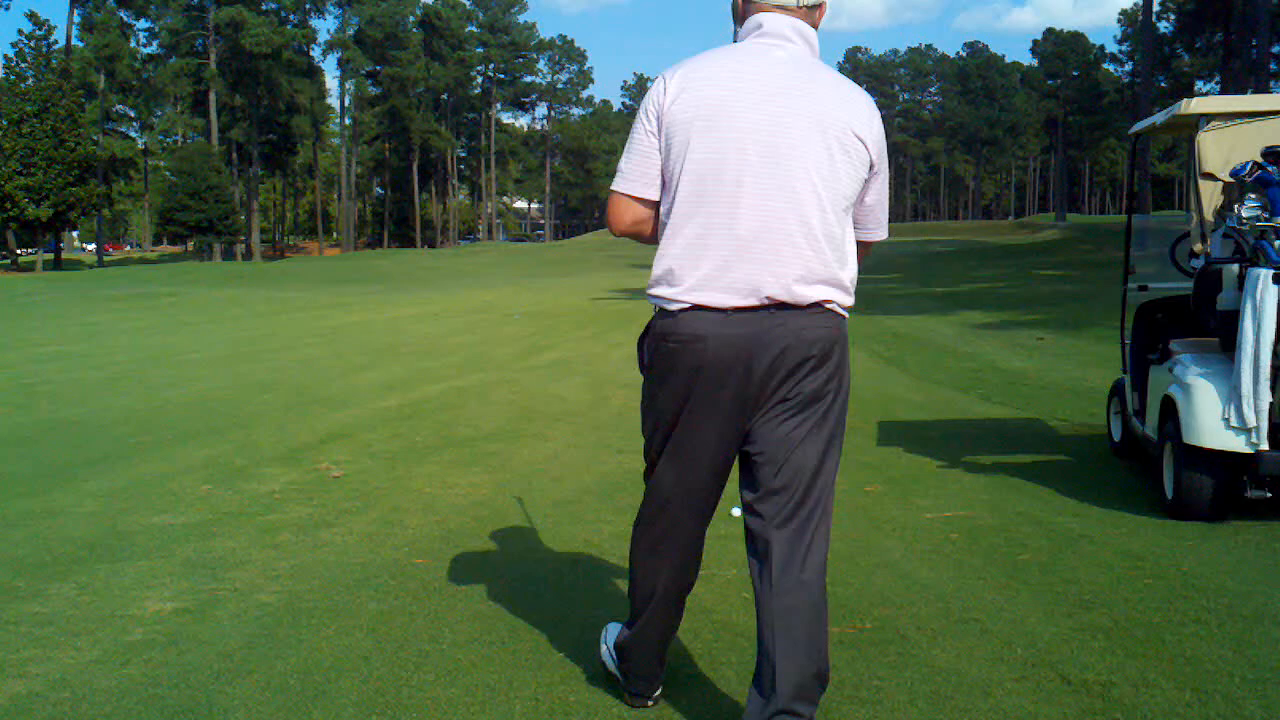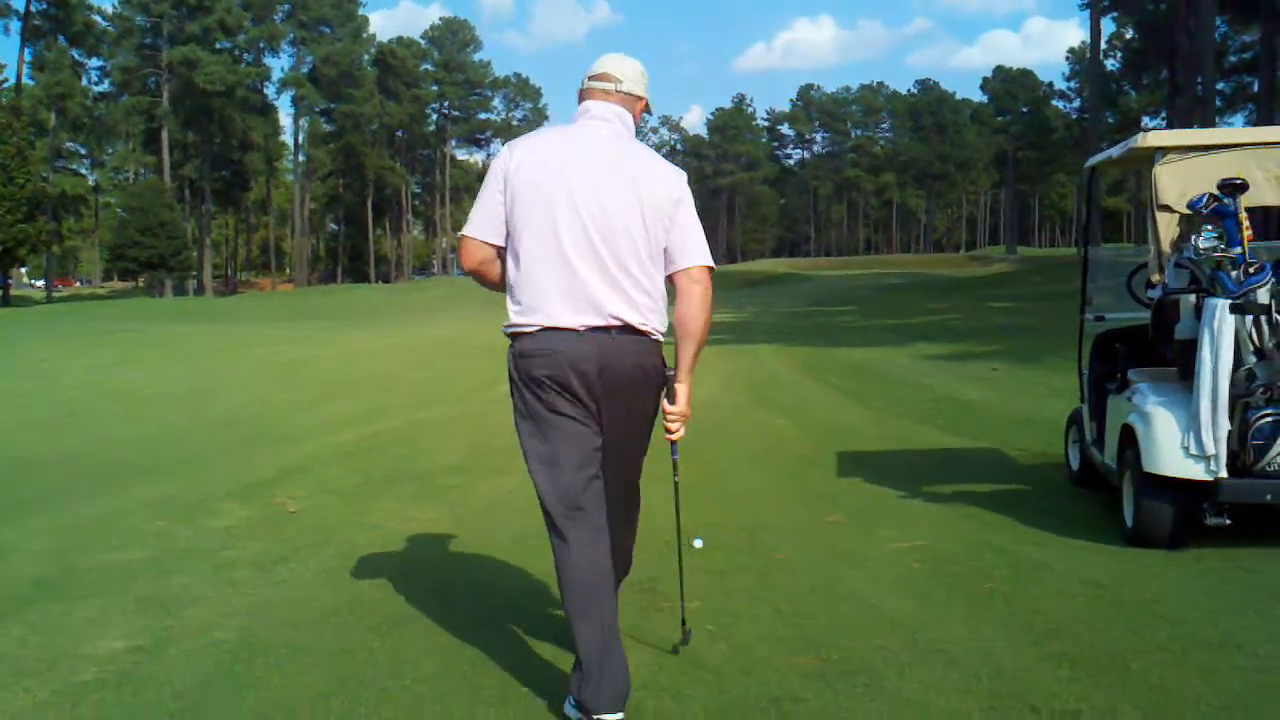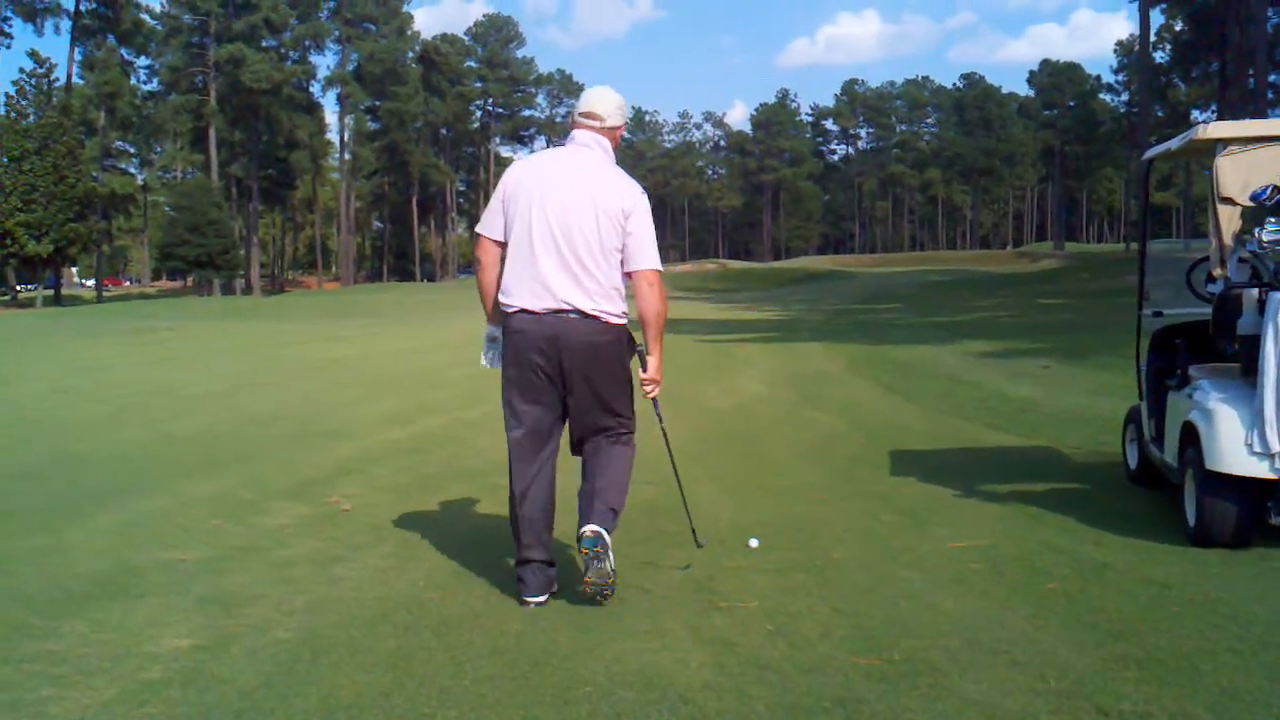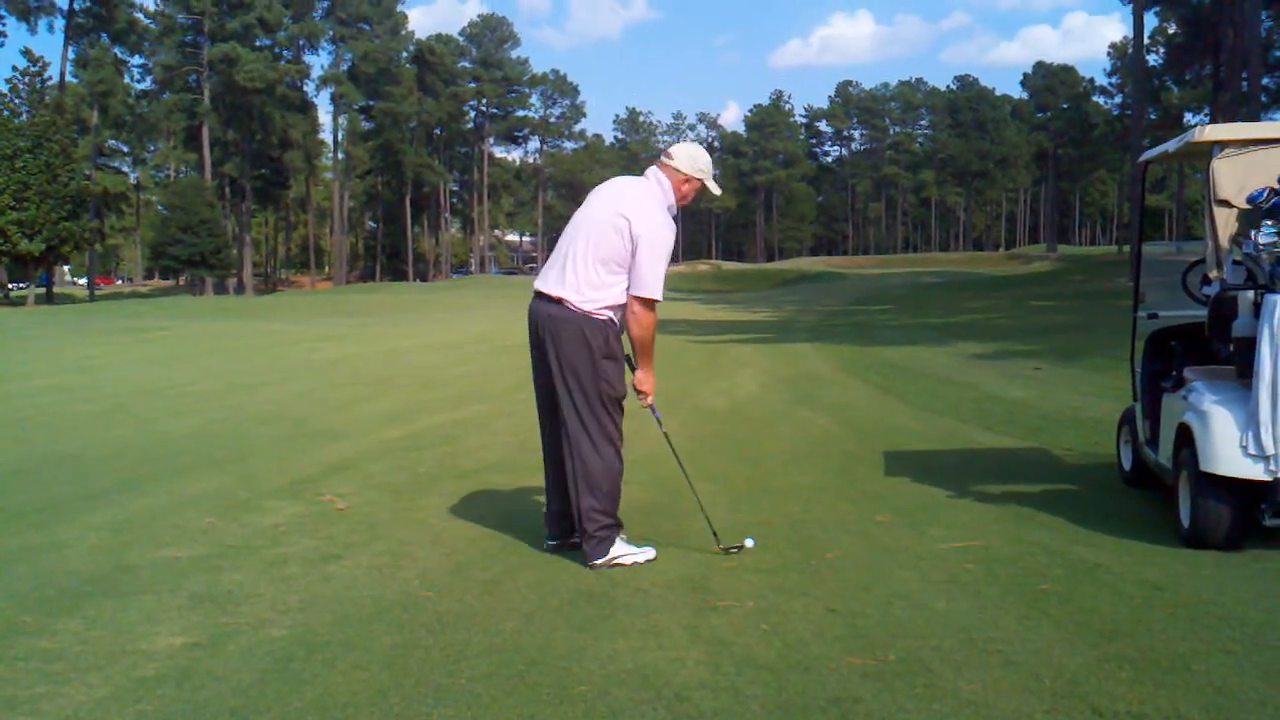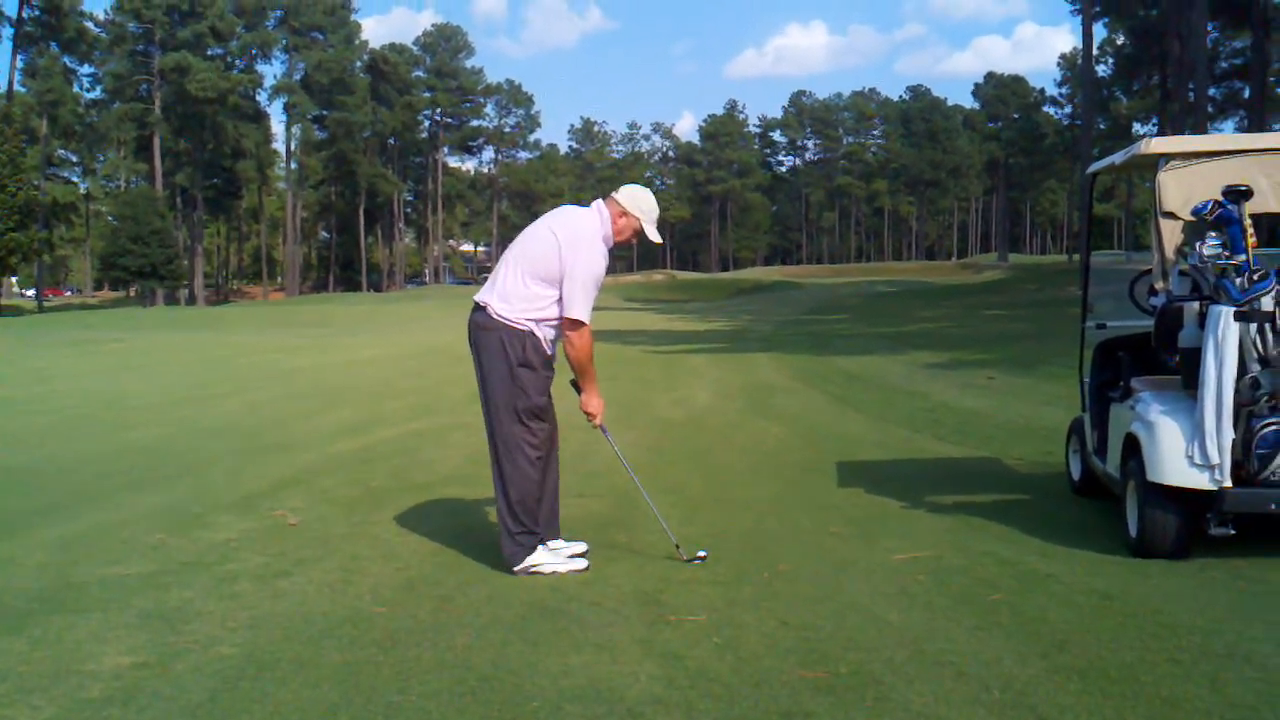
dt=1s
person 1, frame 1
left shoulder: (680, 84)
right shoulder: (856, 105)
left elbow: (626, 216)
right elbow: (864, 241)
left hip: (694, 332)
right hip: (808, 339)
left knee: (673, 511)
right knee: (794, 537)
person 1, frame 2
left shoulder: (520, 154)
right shoulder: (663, 173)
left elbow: (474, 257)
right elbow: (694, 283)
right wrist: (684, 379)
left hip: (546, 353)
right hip: (633, 355)
left knee: (575, 514)
right knee: (615, 502)
right ankle: (597, 645)
person 1, frame 3
left shoulder: (521, 171)
right shoulder: (626, 189)
left elbow: (486, 254)
right elbow: (648, 281)
left wrist: (495, 320)
right wrist: (654, 353)
left hip: (526, 329)
right hip: (598, 332)
left knee: (531, 452)
right knee: (609, 439)
left ankle: (534, 576)
right ankle: (596, 529)
person 1, frame 4
left shoulder: (615, 187)
right shoulder: (657, 221)
right elbow: (640, 305)
right wrist: (645, 369)
left hip: (545, 307)
right hip: (583, 324)
left knee: (563, 427)
right knee: (596, 435)
left ankle: (562, 528)
right ankle: (602, 543)
person 1, frame 5
left shoulder: (573, 217)
right shoulder: (590, 245)
right elbow: (575, 328)
right wrist: (590, 390)
left hip: (499, 326)
right hip: (510, 336)
left knee: (540, 437)
right knee: (524, 442)
left ankle: (541, 536)
right ankle: (526, 550)
